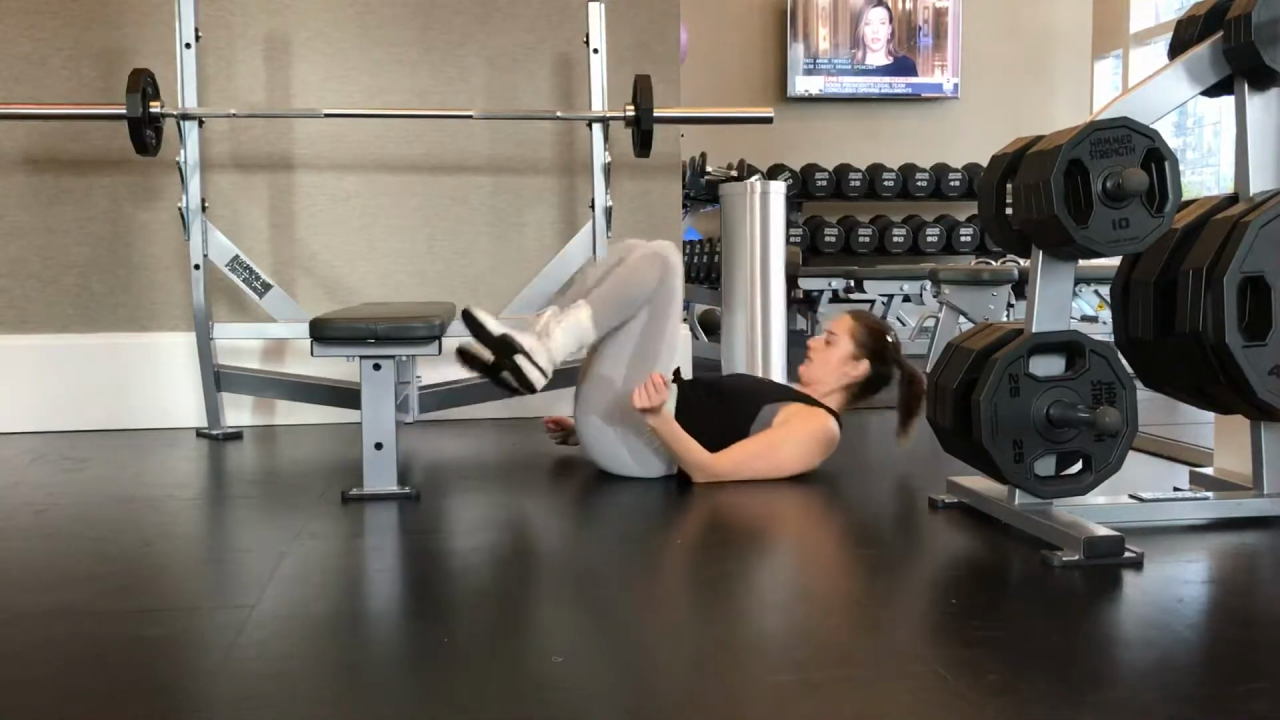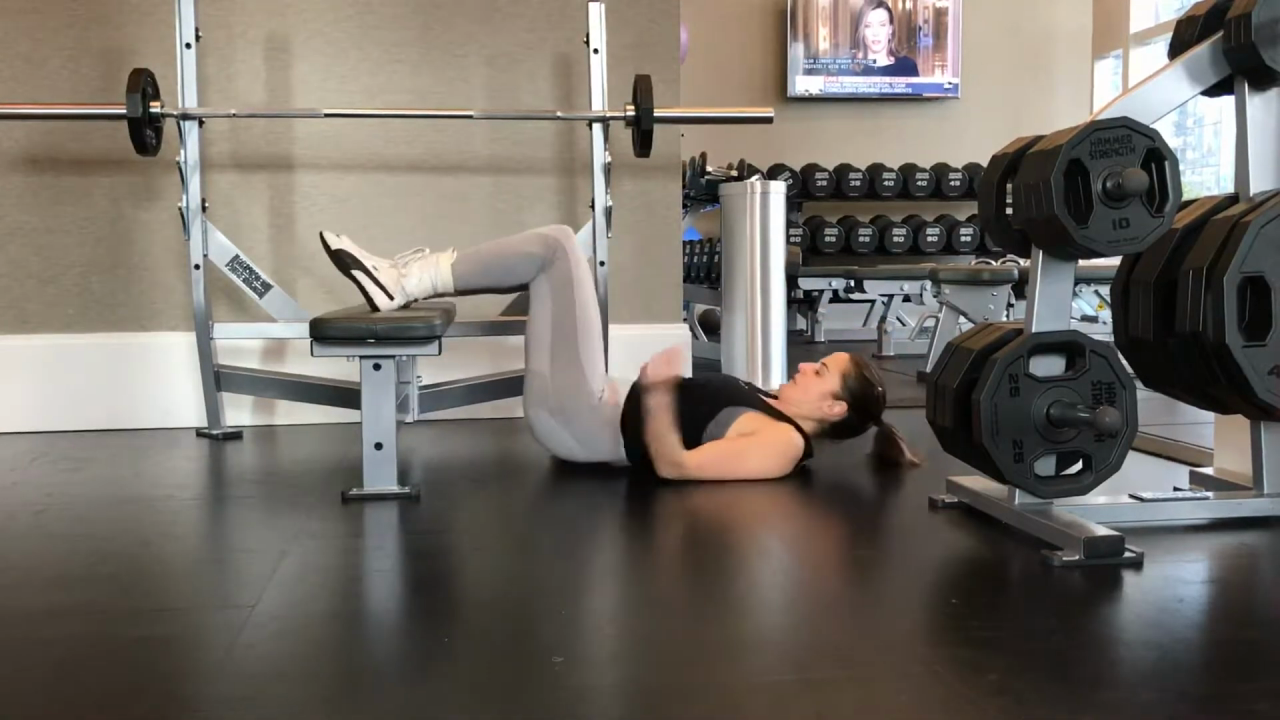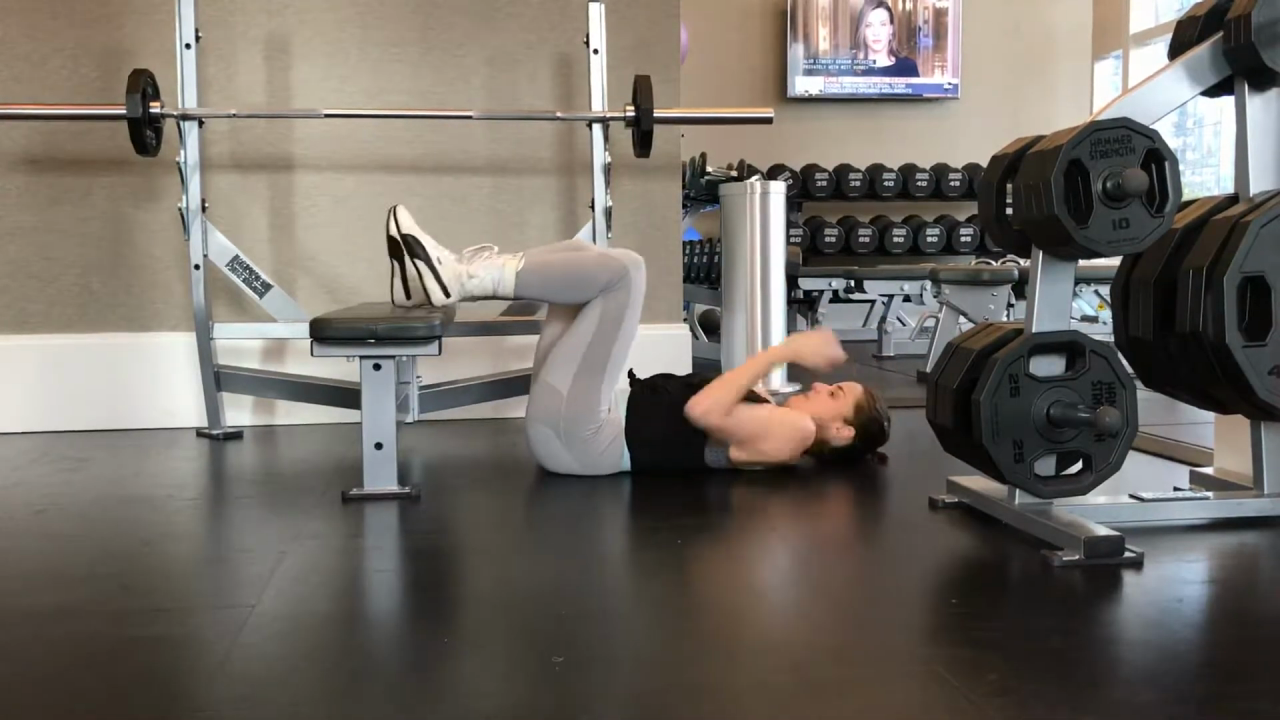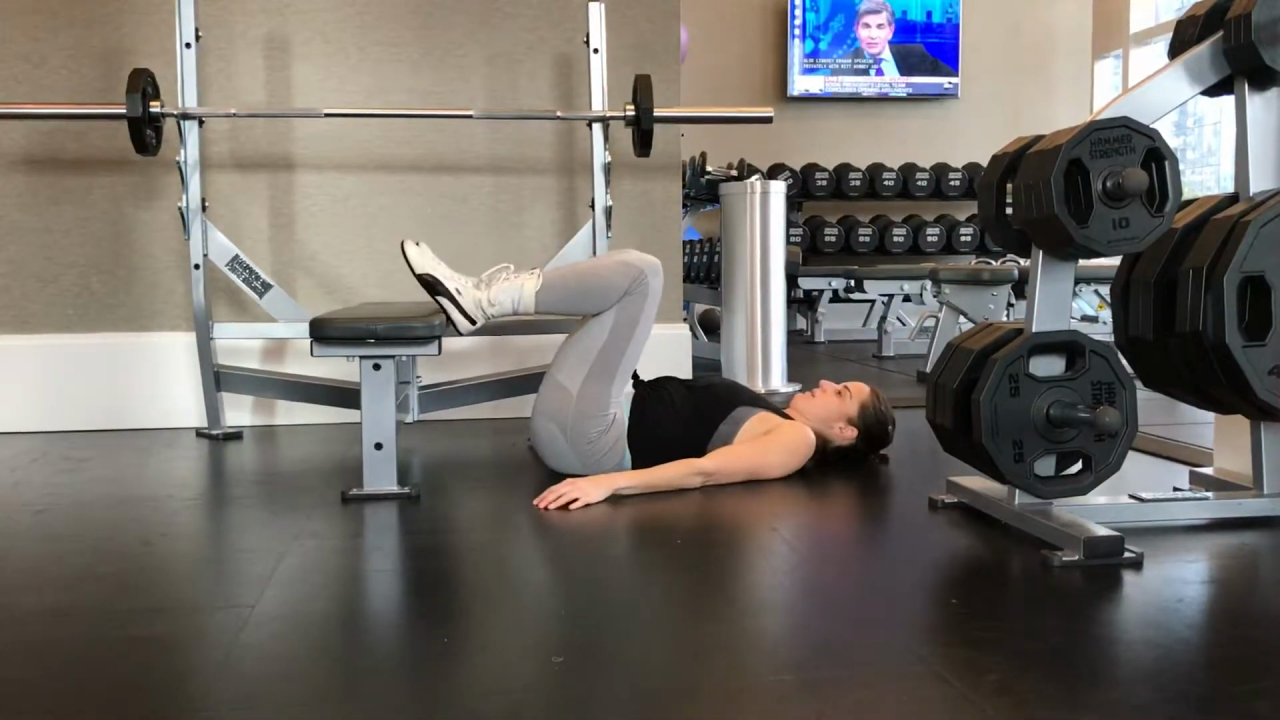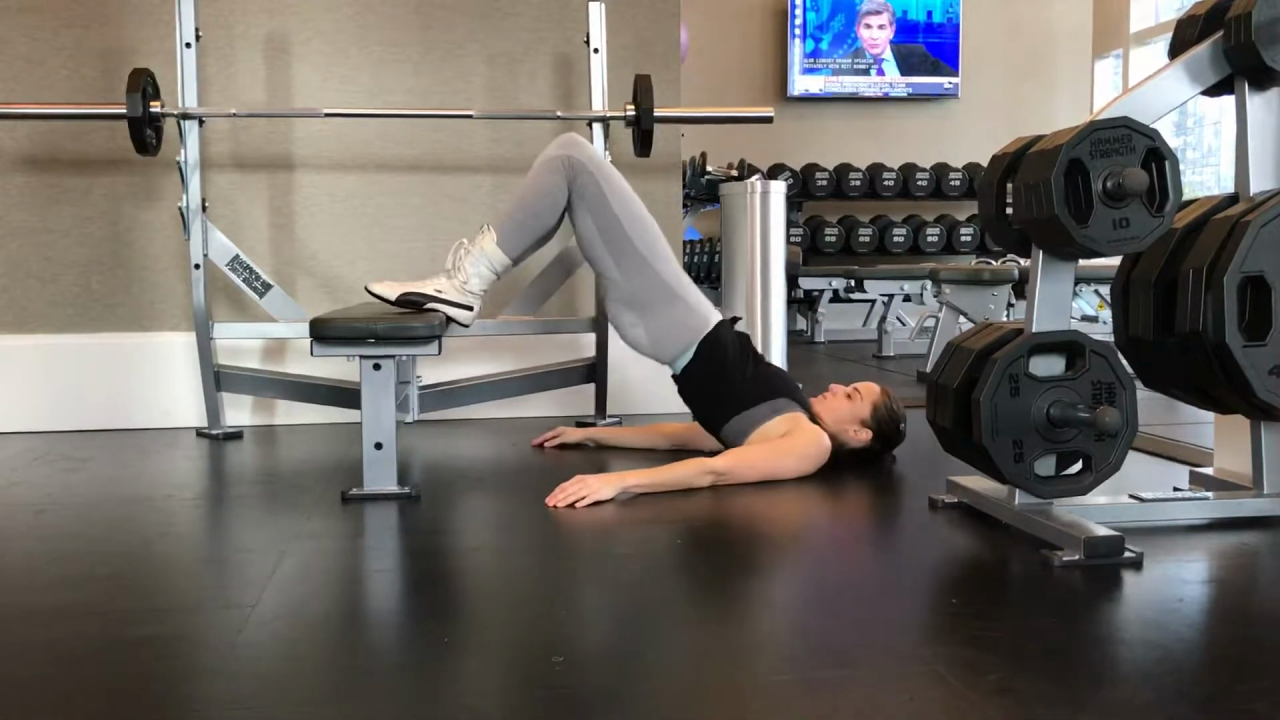
dt=1s
person 1, frame 1
left shoulder: (818, 429)
right shoulder: (795, 402)
left elbow: (708, 469)
left wrist: (654, 417)
left hip: (632, 438)
right hip: (616, 421)
left knee: (659, 261)
right knee: (637, 257)
left ankle: (539, 355)
right ankle: (533, 350)
person 1, frame 2
left shoulder: (782, 444)
right shoulder: (776, 414)
left elbow: (674, 465)
left wrist: (657, 394)
left hip: (578, 421)
right hip: (603, 406)
left knee: (557, 245)
right knee: (549, 266)
left ankle: (403, 285)
right ankle: (401, 278)
person 1, frame 3
left shoulder: (793, 431)
right shoulder: (774, 422)
left elbow: (701, 410)
left wrist: (784, 350)
left hip: (577, 440)
right hip: (580, 429)
left knee: (623, 268)
right knee: (578, 256)
left ankle: (459, 276)
right ankle: (434, 281)
person 1, frame 4
left shoulder: (795, 441)
right shoulder: (771, 423)
left elbow: (704, 471)
left wrist: (608, 482)
left hip: (586, 442)
right hip: (601, 425)
left knee: (640, 273)
right knee: (632, 275)
left ankle: (481, 300)
right ankle: (480, 297)
person 1, frame 5
left shoulder: (811, 445)
right shoulder: (800, 424)
left elbow: (717, 470)
left wrist: (617, 482)
right hip: (672, 325)
left knee: (571, 156)
right knee: (574, 165)
left ankle: (466, 284)
right ankle: (465, 286)
